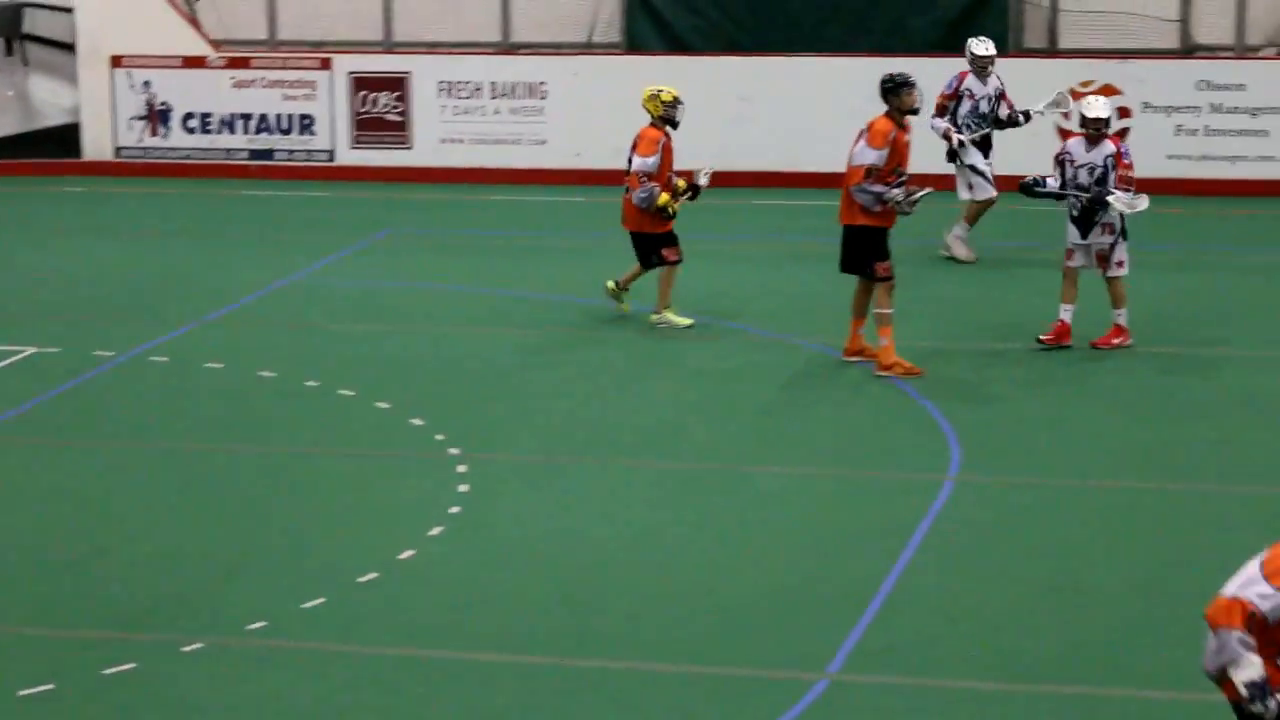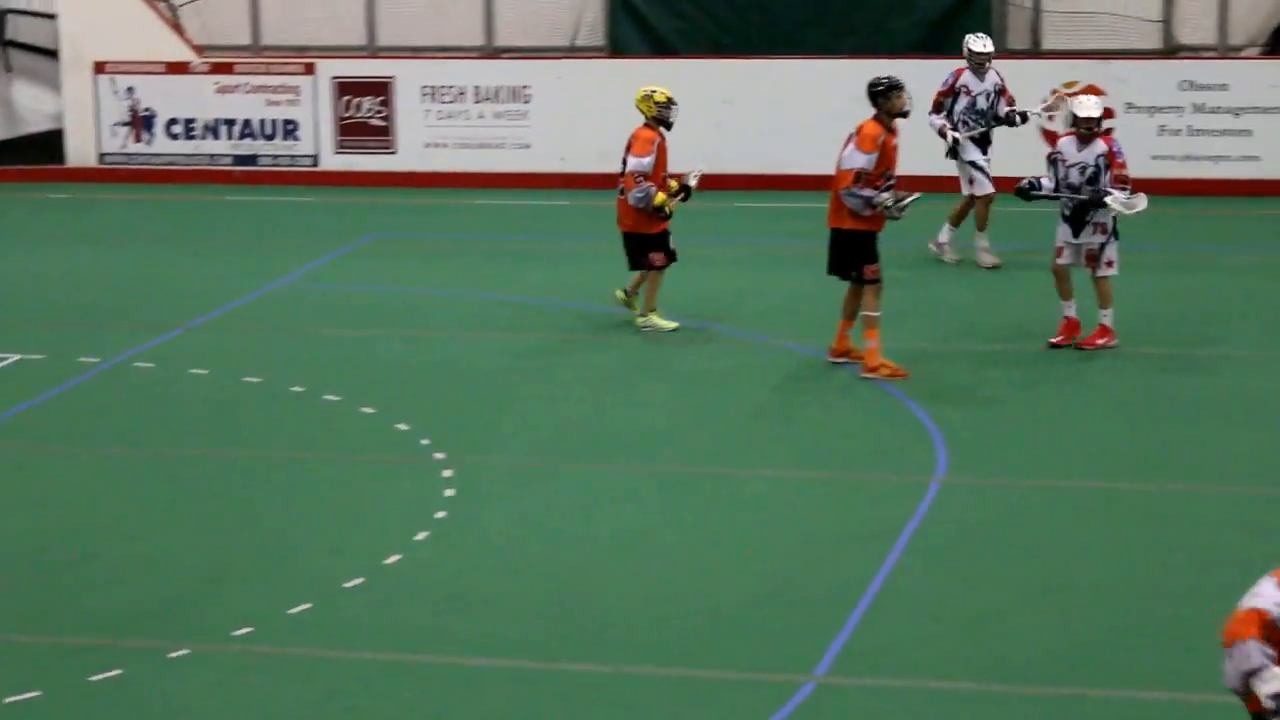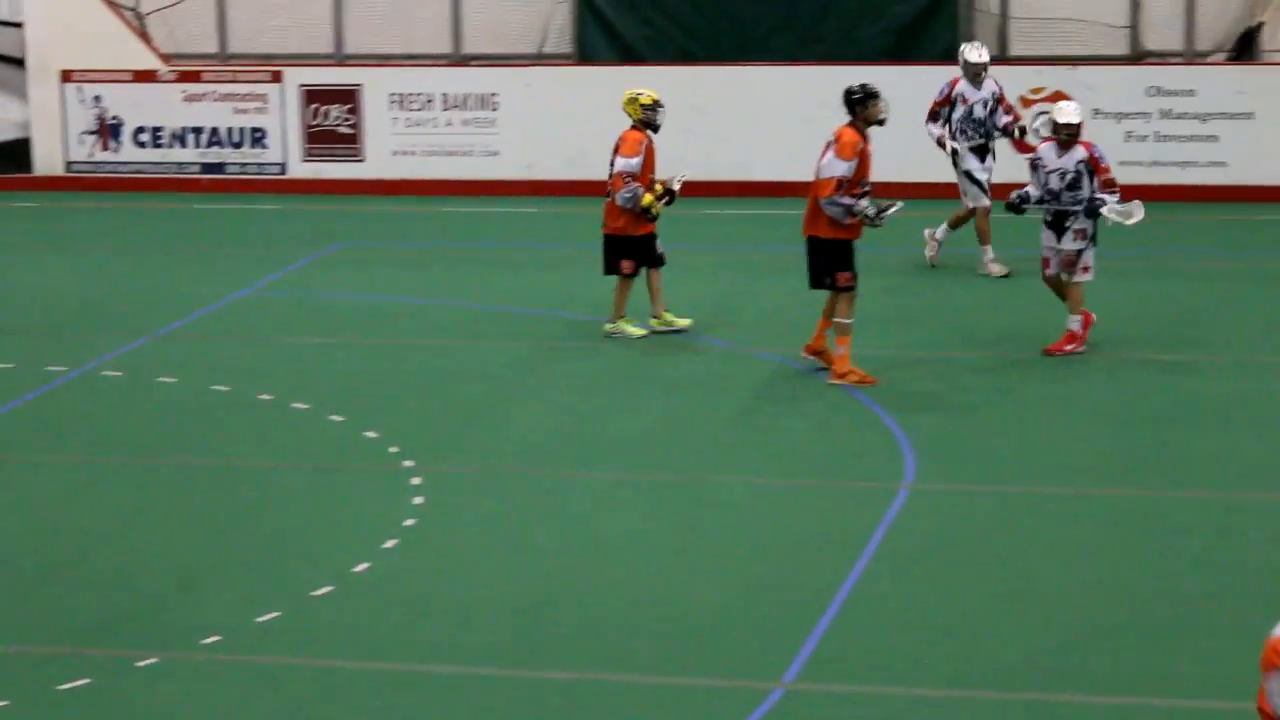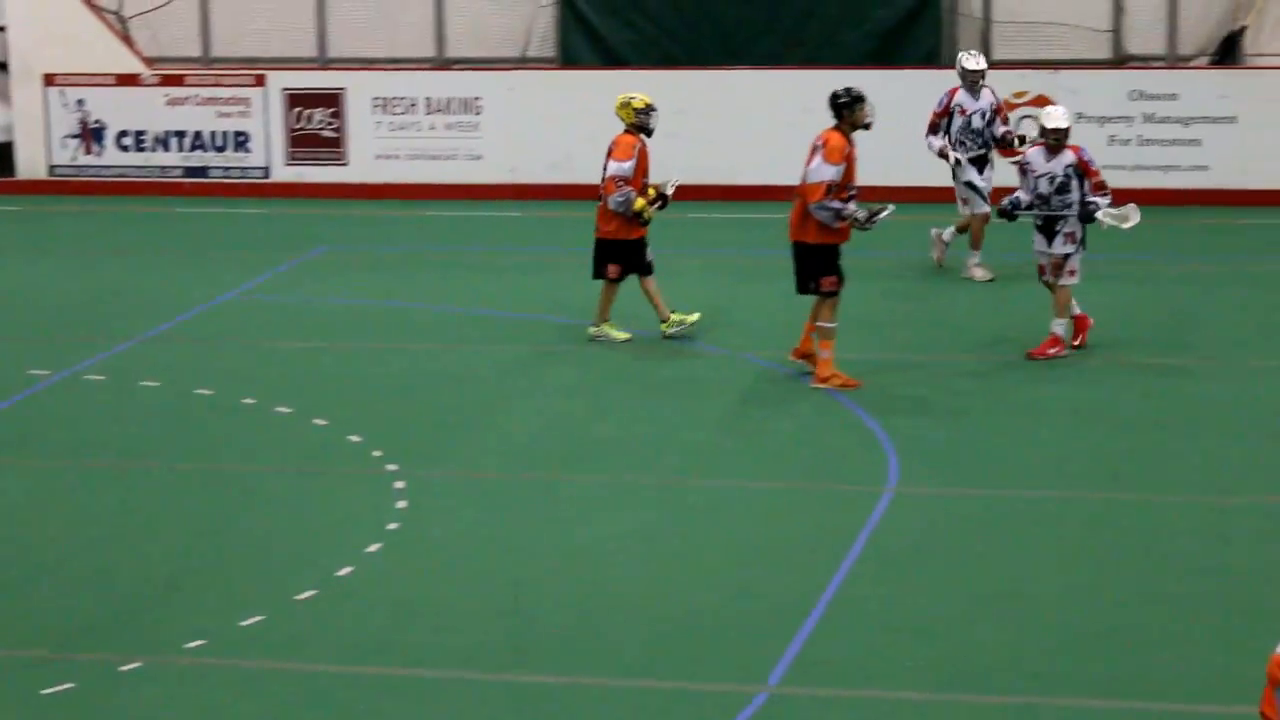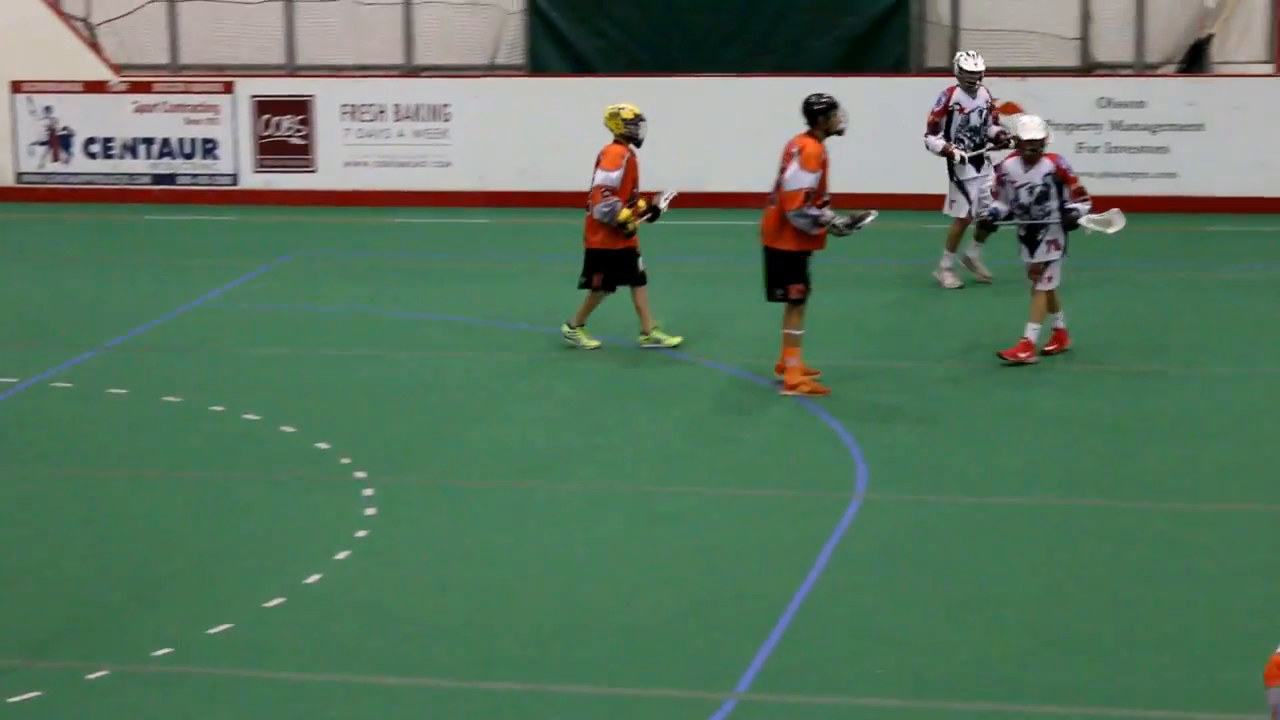
dt=0.1s
person 1, frame 1
left shoulder: (902, 128)
right shoulder: (881, 130)
right elbow: (859, 181)
left wrist: (902, 194)
right wrist: (892, 201)
left hip: (875, 218)
right hip: (865, 219)
left knee: (868, 280)
right knee: (885, 283)
left ankle: (855, 345)
right ankle: (887, 359)
person 1, frame 2
left shoulder: (889, 131)
right shoulder: (870, 134)
right elbow: (848, 186)
left wrist: (889, 199)
right wrist: (881, 205)
left hip: (862, 221)
right hip: (854, 222)
left knee: (860, 283)
right knee: (873, 285)
left ankle: (841, 346)
right ankle: (873, 360)
person 1, frame 3
left shoulder: (859, 137)
right shoulder: (848, 141)
right elbow: (828, 194)
left wrist: (868, 208)
right wrist: (862, 213)
left hip: (836, 228)
right hip: (830, 229)
left knee: (842, 288)
right knee: (847, 292)
left ankle: (817, 345)
right ankle: (842, 368)
person 1, frame 4
left shoulder: (835, 139)
right shoulder: (836, 145)
right elbow: (818, 199)
left wrist: (854, 212)
right wrist: (853, 218)
left hip: (816, 231)
right hip: (816, 233)
left knee: (831, 289)
right knee: (829, 296)
left ankle: (806, 348)
right ankle: (825, 371)
person 1, frame 5
left shoulder: (801, 143)
right shoulder: (811, 152)
right elbow: (797, 207)
left wrist: (831, 219)
right wrist: (833, 224)
left hip: (787, 236)
right hip: (788, 239)
left knee: (797, 300)
right knee: (797, 303)
left ankle: (787, 362)
right ankle: (793, 378)
person 2, frame 1
left shoulder: (1117, 149)
right shoulder: (1070, 145)
left elbow: (1126, 189)
right elbow: (1060, 182)
left wrist: (1106, 197)
right wrist: (1035, 184)
left hip: (1106, 220)
right hip: (1077, 219)
left knee: (1113, 273)
right knee: (1069, 271)
left ankle: (1121, 329)
right ankle: (1063, 328)
person 2, frame 2
left shoulder: (1108, 147)
right shoulder: (1062, 145)
left elbow: (1121, 186)
right elbow: (1053, 179)
left wrist: (1103, 196)
right wrist: (1033, 186)
left hip: (1099, 218)
right hip: (1069, 216)
left knee: (1099, 273)
right knee: (1059, 268)
left ankle: (1106, 329)
right ankle: (1070, 322)
person 2, frame 3
left shoulder: (1090, 153)
right shoulder: (1042, 150)
left elbow: (1110, 190)
left wrist: (1098, 204)
right wrist: (1022, 197)
left hip: (1080, 224)
right hip: (1052, 222)
left knee: (1075, 278)
right knee: (1050, 276)
left ankle: (1075, 334)
right ankle: (1081, 316)
person 2, frame 4
left shoulder: (1077, 156)
right shoulder: (1031, 155)
left elbow: (1101, 191)
right elbow: (1027, 190)
left wrist: (1092, 207)
right wrist: (1012, 204)
left hip: (1069, 226)
right hip: (1042, 225)
left knee: (1062, 281)
right knee: (1048, 279)
left ankle: (1056, 338)
right ankle: (1080, 318)
person 2, frame 5
left shoulder: (1056, 164)
right shoulder: (1007, 166)
left elbow: (1080, 197)
right elbow: (1003, 200)
left wrist: (1074, 214)
right wrist: (992, 214)
left hip: (1051, 234)
right hip: (1026, 234)
left knee: (1041, 287)
right knee: (1044, 286)
left ankle: (1028, 344)
right ankle: (1060, 332)
person 3, frame 1
left shoulder: (661, 136)
right shoulder: (652, 138)
right elbow: (639, 177)
left wrist: (682, 186)
right wrist: (663, 203)
left hip: (650, 213)
right hip: (647, 214)
left knee: (651, 260)
right knee: (671, 259)
left ankle: (618, 286)
right ankle: (662, 312)
person 3, frame 2
left shoulder: (655, 136)
right shoulder: (646, 138)
right elbow: (635, 179)
left wrist: (674, 188)
right wrist: (660, 202)
left hip: (651, 216)
right hip: (639, 216)
left knee: (664, 259)
right knee: (657, 264)
left ankle: (629, 293)
right ankle: (645, 315)
person 3, frame 3
left shoulder: (643, 139)
right shoulder: (634, 140)
right elbow: (623, 180)
left wrist: (660, 191)
right wrist: (646, 204)
left hip: (638, 218)
right hip: (625, 218)
left knee: (654, 264)
right knee: (628, 271)
left ankle: (660, 316)
right ankle: (616, 322)
person 3, frame 4
left shoulder: (637, 143)
right shoulder: (626, 144)
right elbow: (615, 183)
left wrist: (652, 197)
right wrist: (637, 209)
left hip: (632, 225)
right hip: (617, 224)
left knee: (645, 271)
right knee: (615, 276)
left ankle: (669, 320)
right ankle: (600, 325)
person 3, frame 5
left shoulder: (627, 154)
right shoulder: (615, 154)
right elbow: (601, 193)
left wrist: (643, 208)
right wrist: (623, 220)
left hip: (622, 236)
right hip: (605, 235)
left knee: (638, 280)
right knee: (601, 286)
left ankle: (649, 333)
right ankle: (574, 328)
person 4, frame 1
left shoulder: (995, 82)
right shoulder: (959, 82)
left elbow: (1002, 113)
right elbow: (937, 117)
left wrist: (1018, 116)
right wrist: (951, 135)
left hip: (984, 147)
right hip: (965, 149)
left knee: (978, 200)
right knee: (987, 197)
left ankle: (952, 243)
right ankle: (956, 237)
person 4, frame 2
left shoulder: (995, 78)
right shoulder: (957, 78)
left elbow: (1005, 107)
right elbow: (935, 113)
left wrist: (1016, 116)
right wrist: (946, 131)
left hip: (985, 144)
right hip: (965, 144)
left knee: (972, 197)
right knee: (986, 194)
left ankle: (942, 241)
right ankle: (983, 248)
person 4, frame 3
left shoulder: (993, 86)
right shoulder: (953, 88)
left elbow: (1004, 116)
right elbow: (932, 122)
left wrist: (1013, 128)
right wrist: (944, 141)
left hip: (986, 153)
right hip: (965, 154)
left knee: (972, 207)
right knee: (983, 206)
left ankle: (935, 236)
right ankle: (988, 259)
person 4, frame 4
left shoulder: (990, 95)
right shoulder: (951, 99)
left elbow: (1000, 125)
right elbow: (932, 135)
left wrist: (1010, 138)
right wrist: (947, 153)
left hip: (985, 162)
right hip: (964, 164)
left knee: (978, 215)
right knee: (980, 215)
left ankle: (944, 237)
right ankle: (973, 263)
person 4, frame 5
left shoulder: (985, 94)
right shoulder: (948, 97)
left elbow: (992, 125)
right elbow: (931, 135)
left wrist: (1003, 138)
right wrist: (949, 151)
left hip: (982, 162)
right hip: (960, 164)
right knee: (962, 218)
left ankle: (972, 255)
right ankle: (945, 267)
